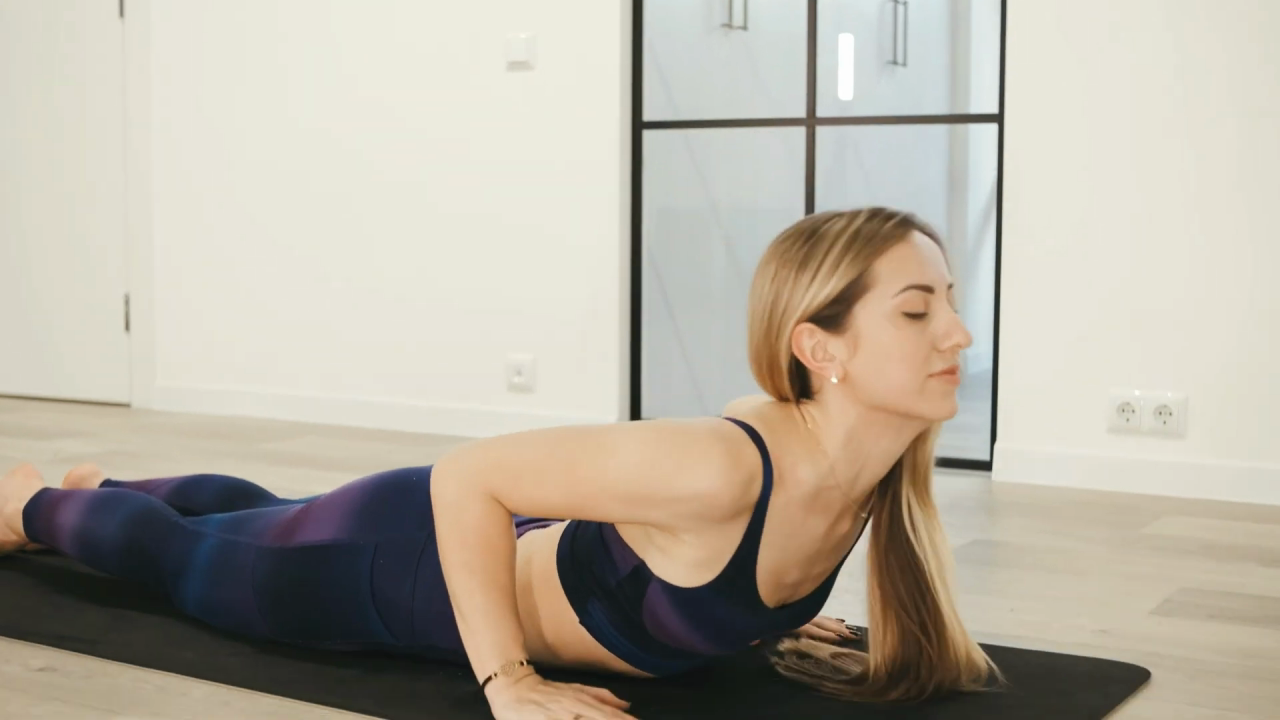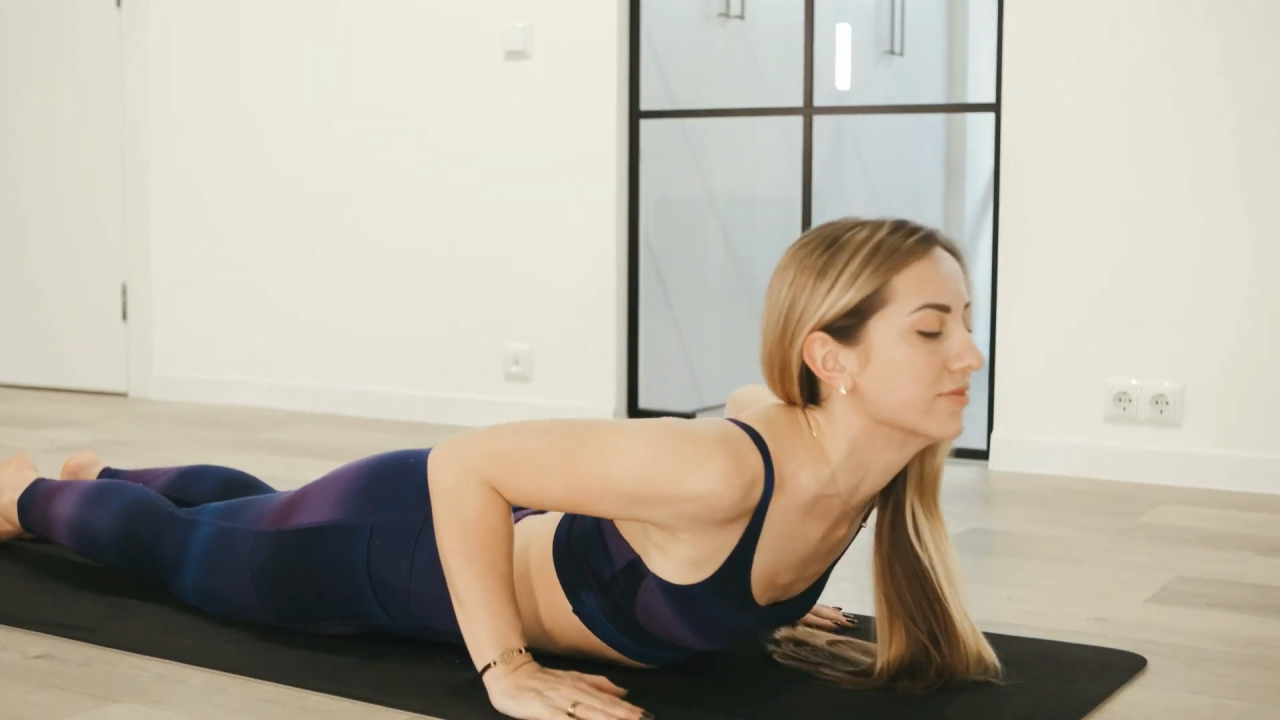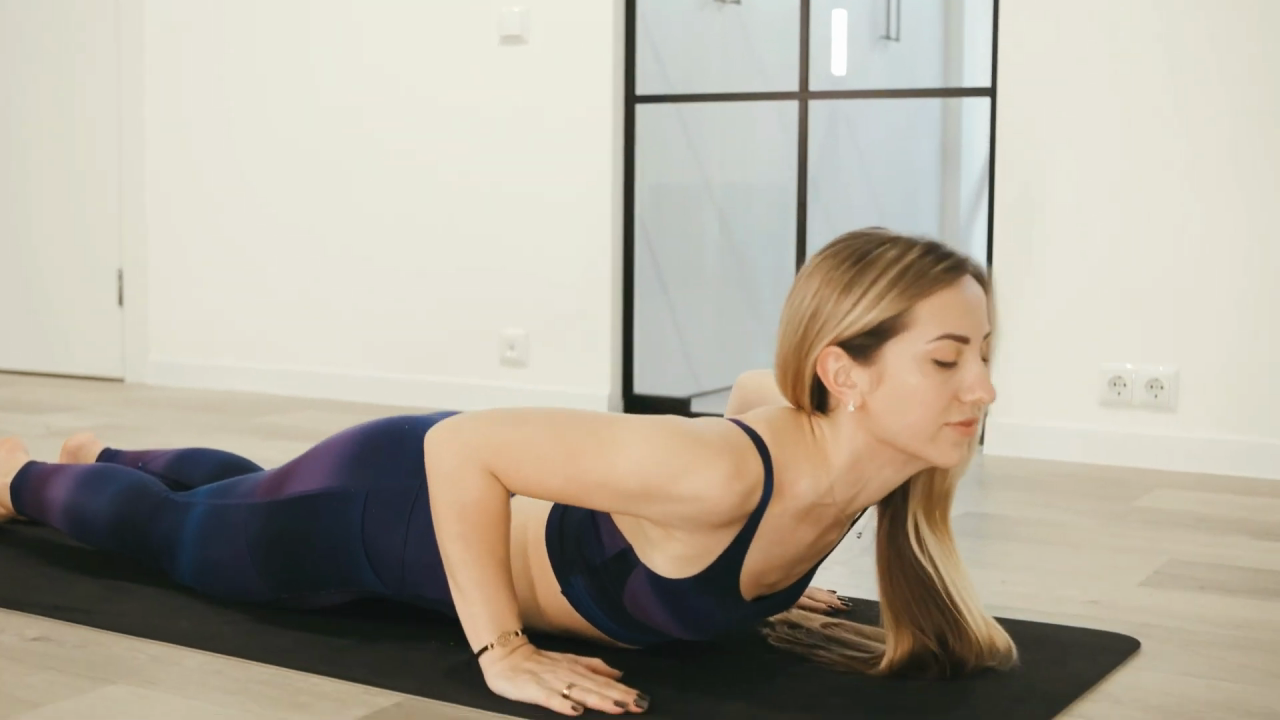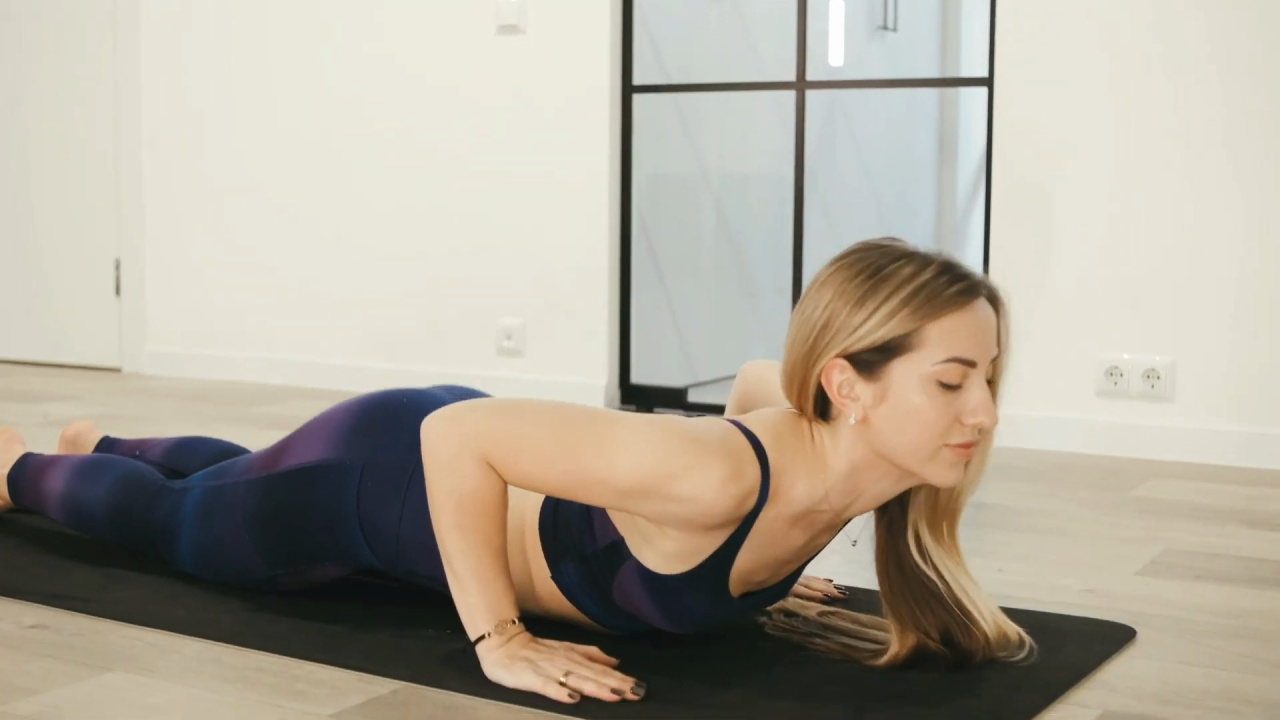
dt=0.1s
person 1, frame 1
left shoulder: (864, 452)
right shoulder: (717, 470)
right elbow: (466, 479)
left wrist: (766, 611)
left hip: (520, 558)
right hip: (399, 569)
left knee: (265, 514)
right knee: (183, 559)
left ankle: (108, 483)
person 1, frame 2
left shoulder: (871, 452)
right shoulder: (718, 473)
right elbow: (464, 464)
left wrist: (767, 602)
left hip: (522, 548)
right hip: (400, 543)
left knee: (262, 510)
right knee: (181, 552)
left ankle: (109, 472)
person 1, frame 3
left shoulder: (857, 452)
right shoulder: (716, 476)
left elbow: (755, 389)
right elbow: (462, 450)
left wrist: (758, 585)
left hip: (473, 506)
right hip: (387, 510)
left knee: (243, 488)
right knee: (173, 533)
left ankle: (101, 454)
person 1, frame 4
left shoulder: (861, 452)
right shoulder: (714, 477)
left elbow: (758, 377)
right elbow: (460, 438)
left wrist: (759, 574)
right wrist: (501, 640)
left hip: (482, 487)
right hip: (388, 475)
left knee: (240, 480)
right knee: (173, 524)
left ankle: (100, 442)
